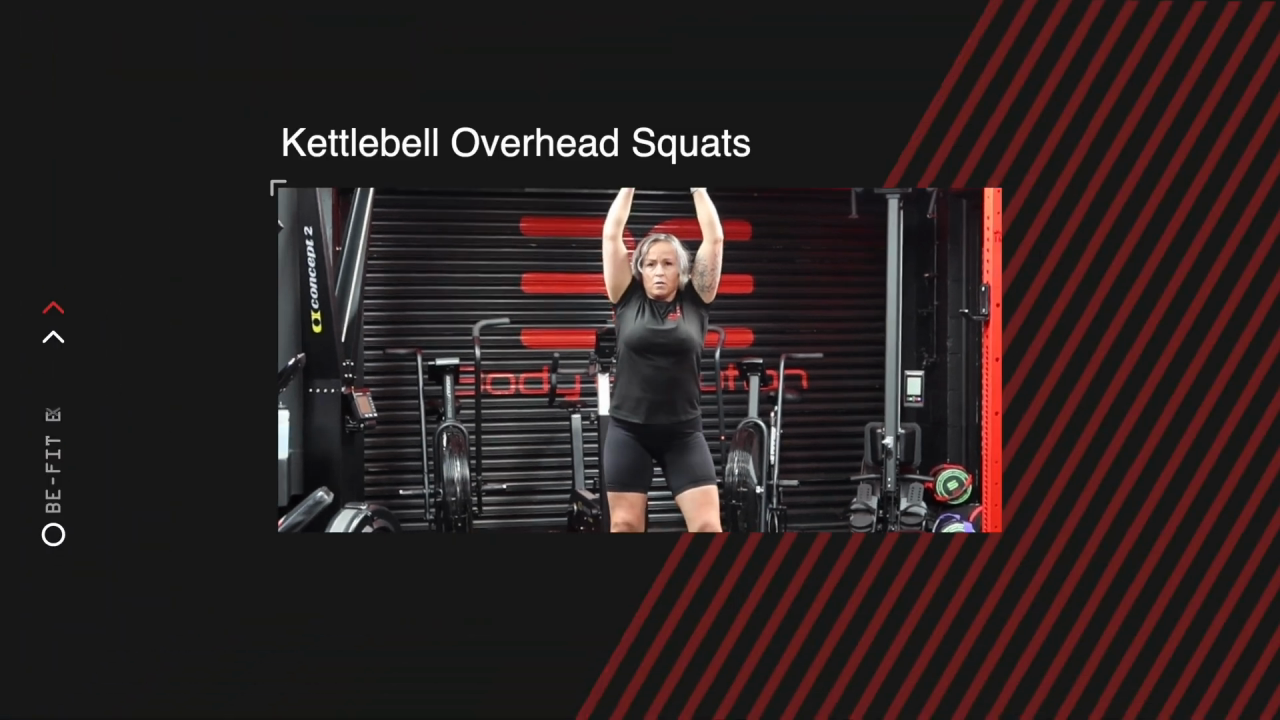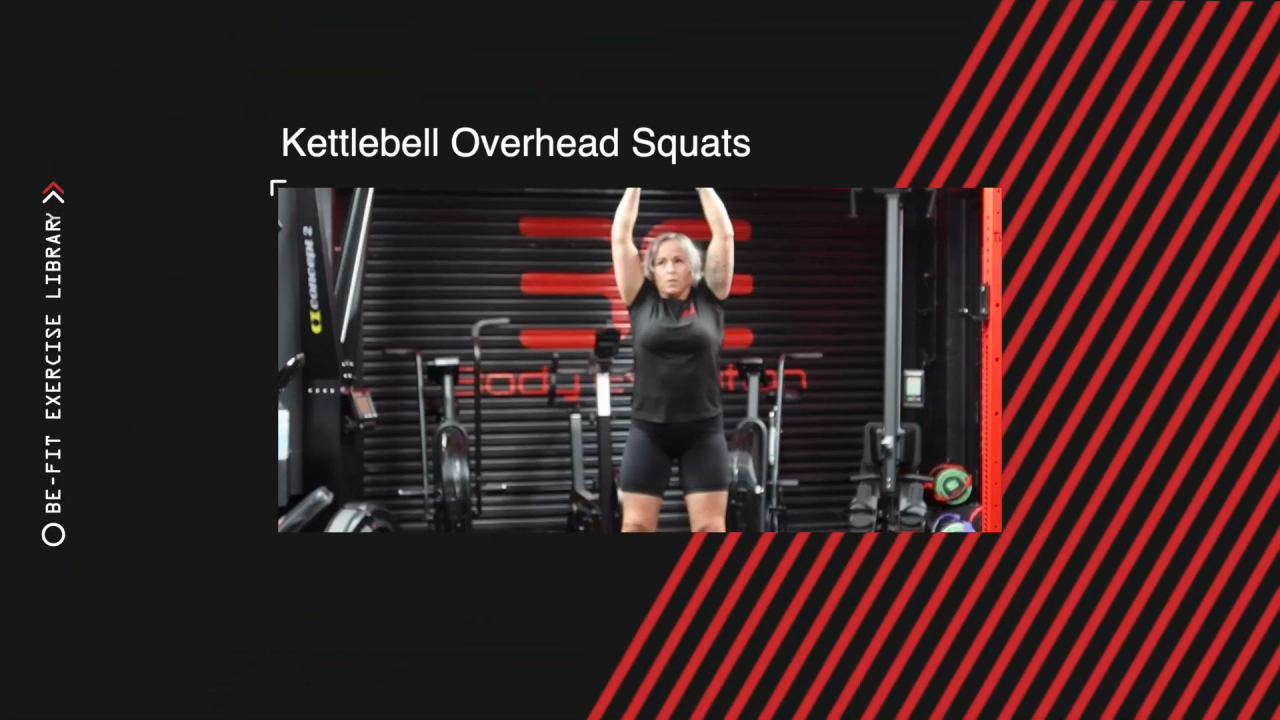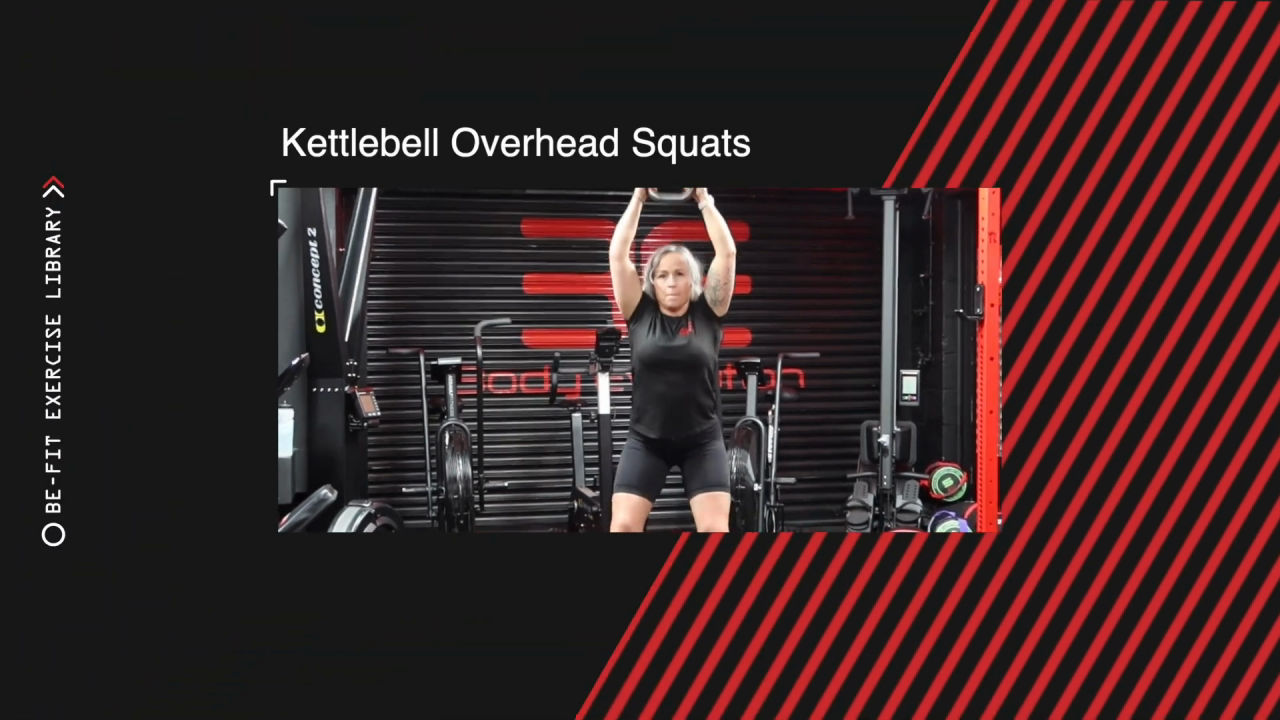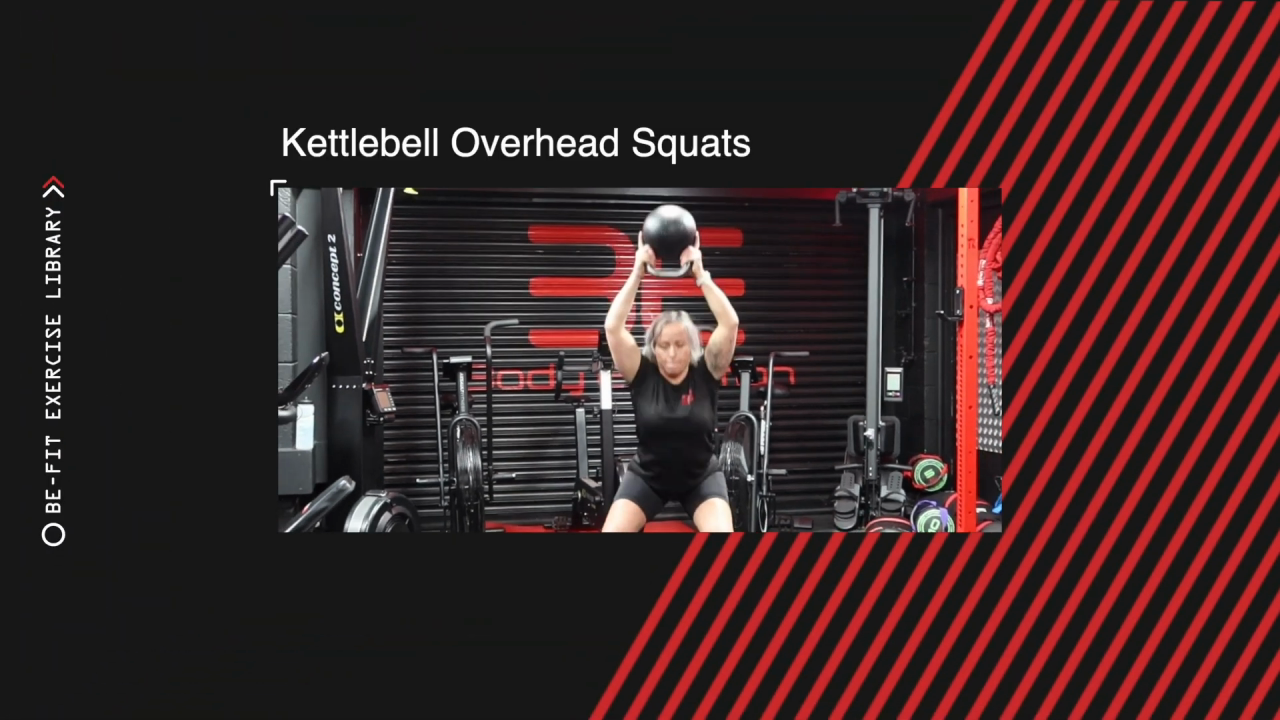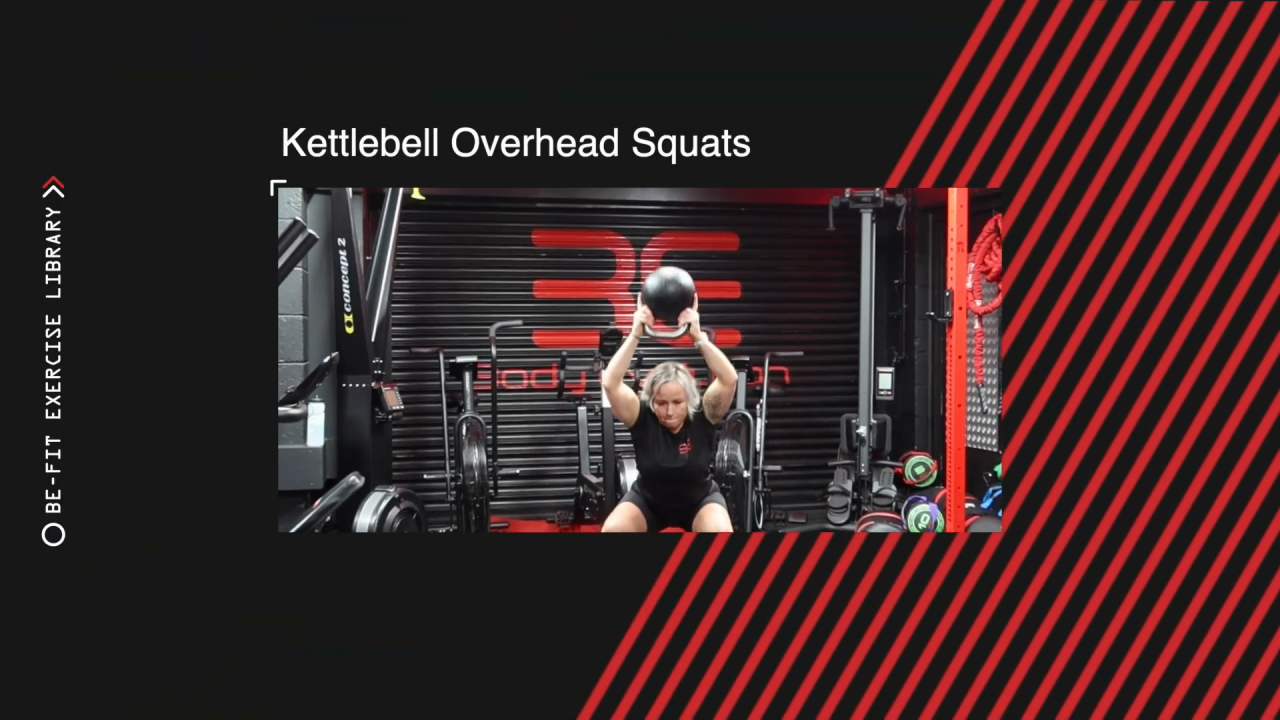
dt=0.4s
person 1, frame 1
left shoulder: (696, 301)
right shoulder: (628, 300)
left elbow: (714, 238)
right elbow: (611, 236)
left wrist: (697, 185)
right wrist: (629, 184)
left hip: (683, 433)
right hip: (629, 431)
left knee: (707, 526)
right knee: (625, 528)
person 1, frame 2
left shoulder: (709, 299)
right shoulder: (642, 300)
left elbow: (724, 234)
right elbow: (620, 237)
left wrist: (704, 186)
right wrist: (635, 186)
left hip: (703, 431)
right hip: (649, 430)
left knee: (710, 530)
right knee: (636, 527)
person 1, frame 3
left shoulder: (707, 313)
right shoulder: (640, 314)
left elbow: (727, 253)
right elbow: (618, 253)
left wrist: (703, 198)
right wrist: (639, 196)
left hip: (701, 442)
right hip: (646, 440)
left knee: (715, 534)
right knee: (623, 528)
person 1, frame 4
left shoulder: (706, 372)
right shoulder: (642, 374)
left elbow: (730, 323)
right elbow: (613, 327)
left wrist: (700, 275)
right wrist: (637, 273)
left hip: (701, 478)
right hip: (648, 477)
right knee: (612, 536)
person 1, frame 5
left shoulder: (703, 415)
right shoulder: (641, 417)
left elbow: (729, 379)
right elbow: (610, 383)
left wrist: (698, 337)
right wrist: (635, 334)
left hip: (698, 501)
right hip: (649, 501)
left knee: (720, 533)
right knee: (613, 529)
